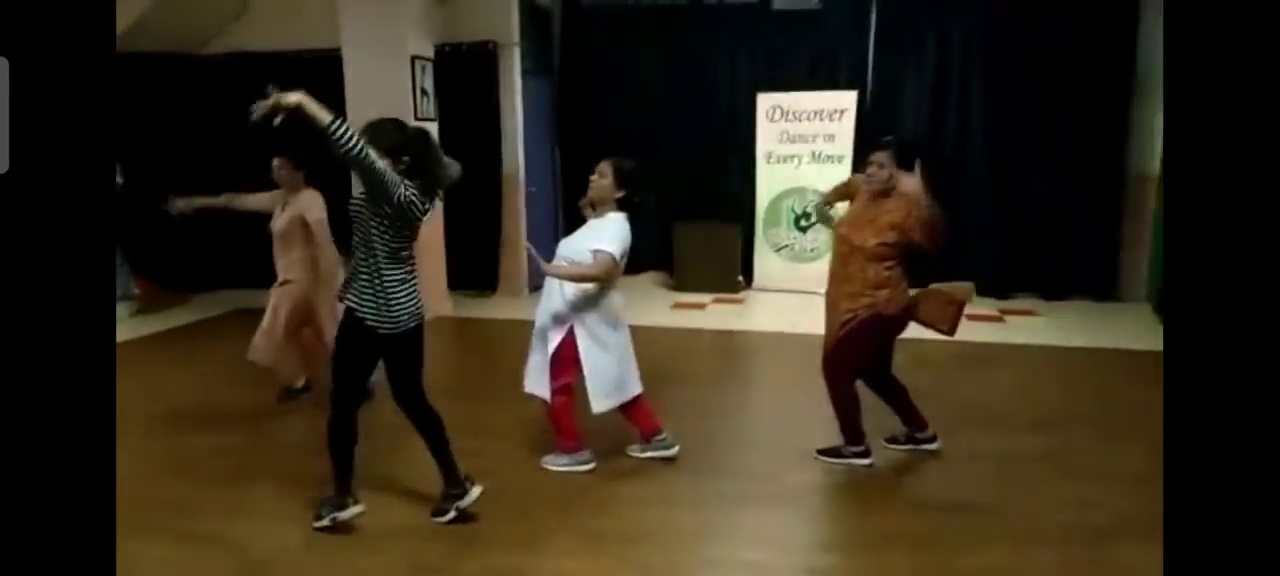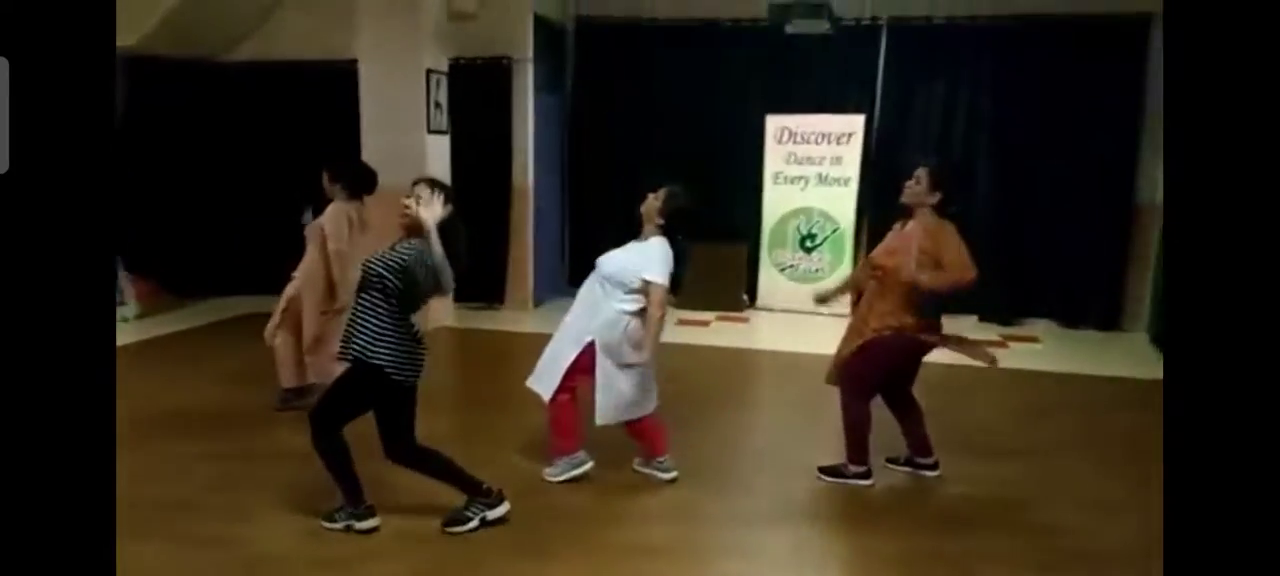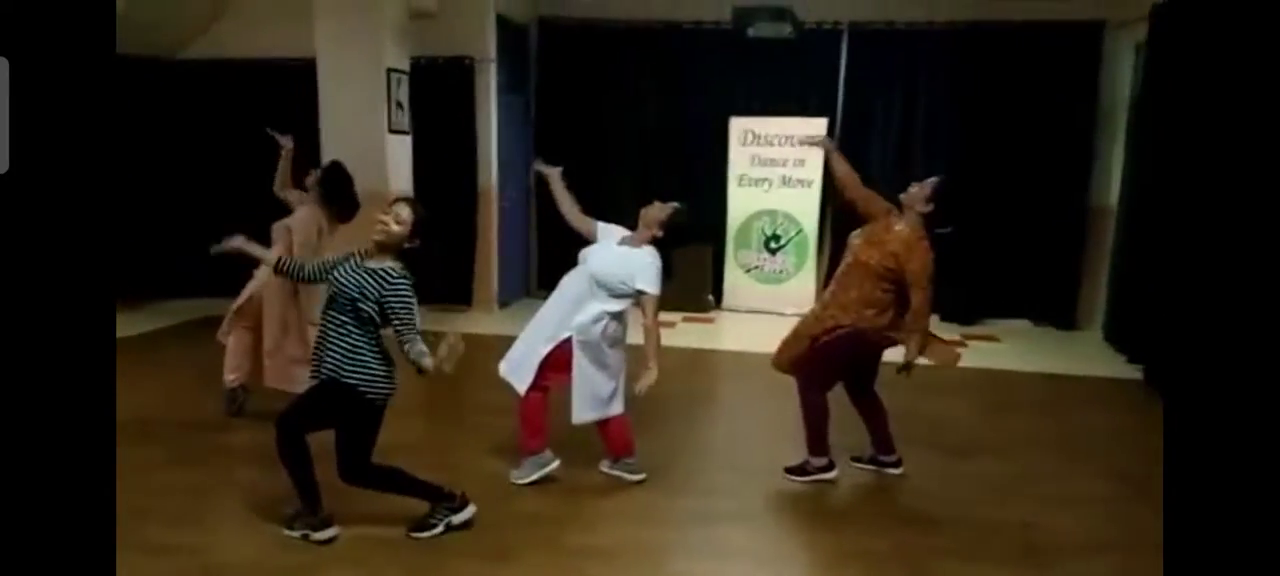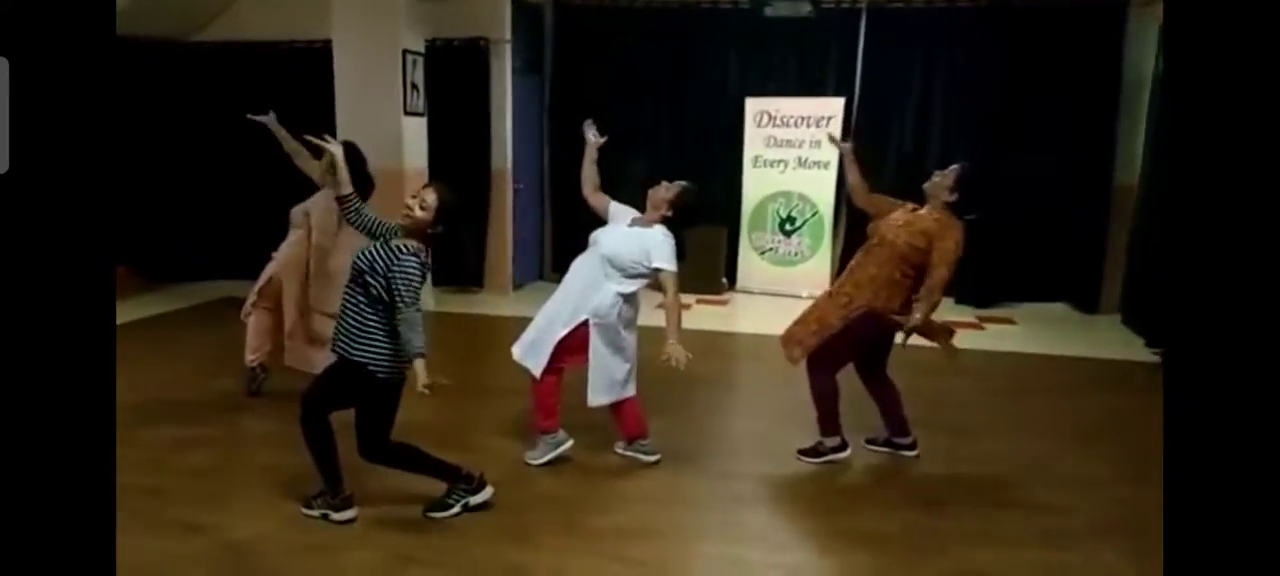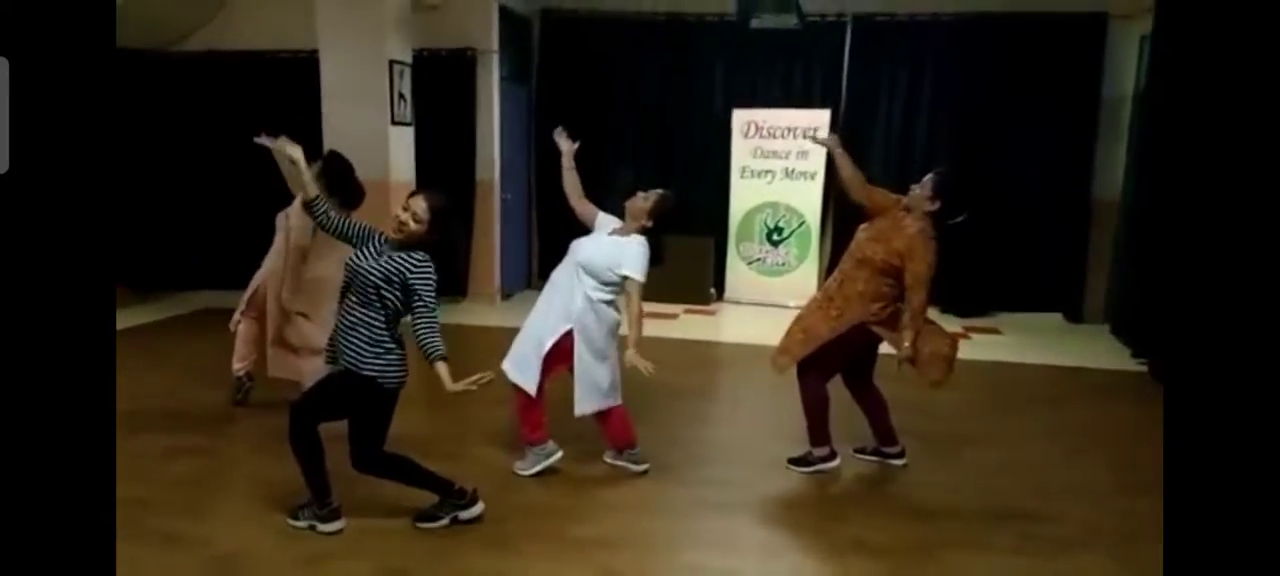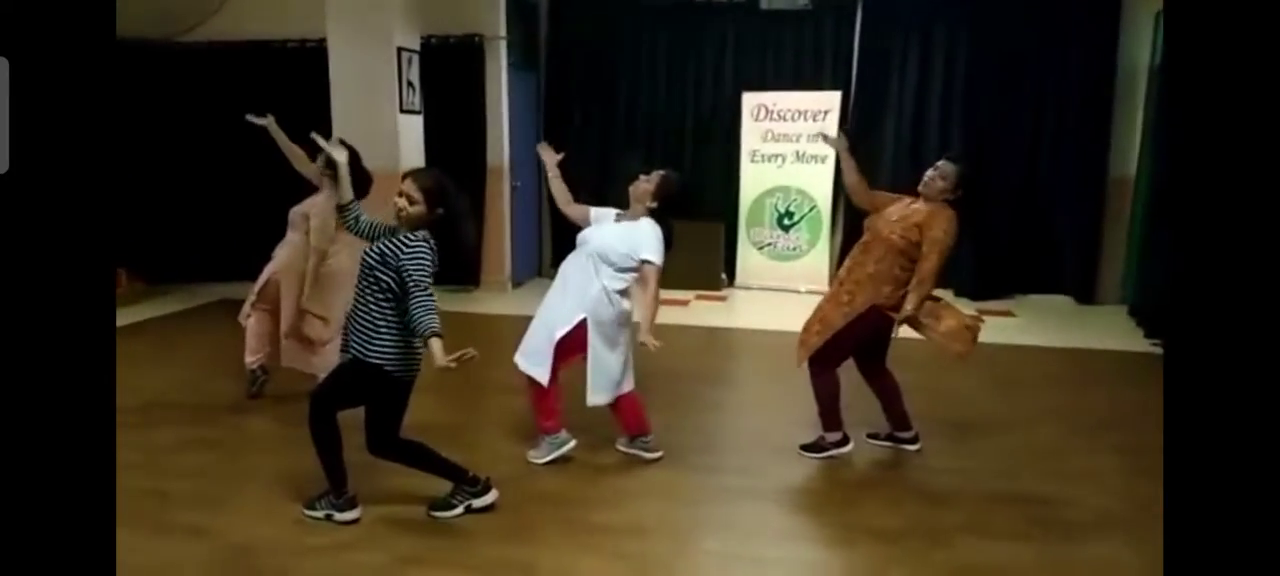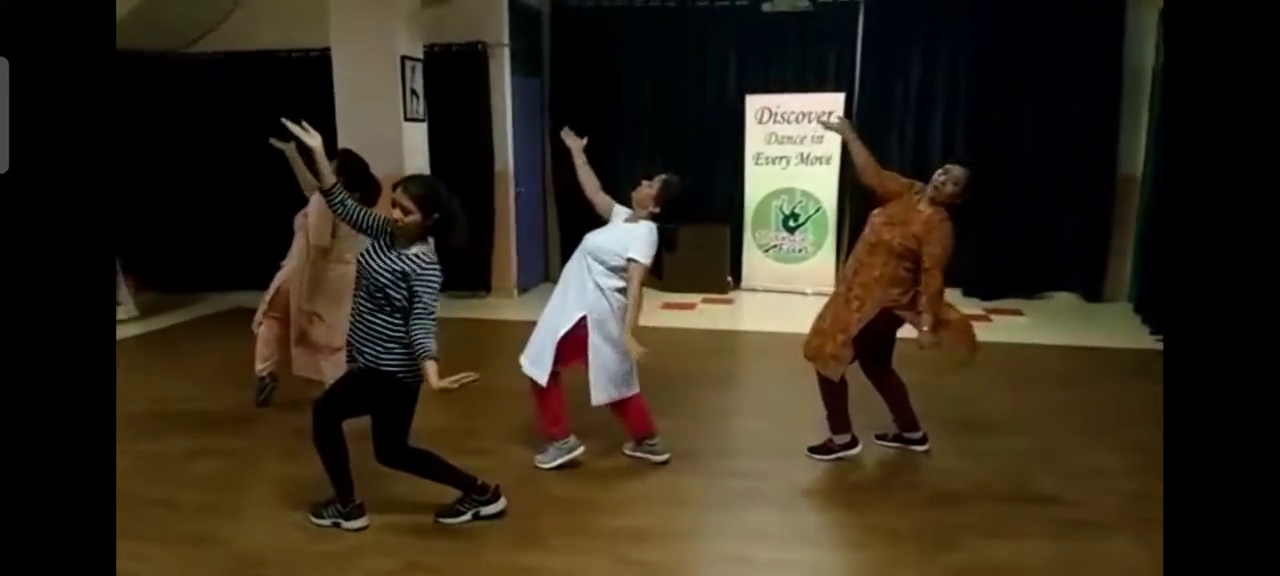
dt=0.5s
person 1, frame 1
left shoulder: (393, 192)
right shoulder: (416, 192)
left elbow: (356, 152)
right elbow: (450, 168)
left wrist: (305, 104)
left hip: (371, 313)
right hip: (402, 315)
left knee: (345, 401)
right knee: (412, 398)
left ankle: (342, 496)
right ankle: (456, 485)
person 1, frame 2
left shoulder: (420, 253)
right shoulder: (405, 248)
left elbow: (440, 285)
left wrist: (430, 233)
left hip: (383, 361)
right hip: (386, 360)
left knee: (323, 421)
right knee: (401, 447)
left ankle: (357, 507)
right ankle: (484, 497)
person 1, frame 3
left shoulder: (395, 281)
right shoulder: (355, 260)
left elbow: (409, 336)
right elbow: (305, 271)
left wrist: (428, 362)
right wrist: (250, 248)
left hip: (357, 381)
right hip: (345, 377)
left knee: (289, 426)
right knee: (356, 469)
left ankle: (314, 517)
right ankle: (448, 501)
person 1, frame 4
left shoulder: (407, 256)
right shoulder: (395, 237)
left elbow: (408, 312)
right elbow: (355, 214)
left wrist: (420, 369)
right wrist: (339, 161)
left hip: (371, 359)
right hip: (370, 357)
left knee: (313, 405)
right knee: (375, 445)
left ankle: (336, 497)
right ankle: (465, 481)
person 1, frame 5
left shoulder: (418, 265)
right shoulder: (375, 241)
left elbow: (425, 323)
right elbow: (326, 218)
left wrist: (447, 378)
right wrist: (299, 164)
left hip: (372, 371)
right hip: (360, 367)
left knee: (302, 415)
right knee: (368, 456)
left ankle: (323, 509)
right ankle: (457, 497)
person 1, frame 6
left shoulder: (418, 245)
right shoulder: (396, 233)
left elbow: (424, 299)
right elbow: (354, 221)
left wrist: (438, 353)
right wrist: (342, 166)
left hip: (382, 357)
right hip: (382, 355)
left knee: (321, 404)
right knee: (384, 441)
left ankle: (340, 498)
right ankle: (472, 484)
person 1, frame 7
left shoulder: (424, 263)
right shoulder: (386, 233)
left elbow: (422, 321)
right elbow: (342, 207)
left wrist: (433, 374)
right wrist: (318, 153)
left hip: (391, 367)
right hip: (376, 362)
left knee: (325, 413)
right knee: (392, 450)
left ankle: (346, 506)
right ankle: (479, 493)
person 2, frame 1
left shoulder: (903, 208)
right shoulder: (863, 189)
left elbow: (929, 238)
right elbow: (842, 189)
left wrist: (921, 199)
right wrist: (824, 206)
left hip: (876, 307)
right hip: (856, 305)
left knee: (836, 368)
right knee: (875, 372)
left ankle: (855, 447)
right ankle: (921, 432)
person 2, frame 2
left shoulder: (941, 233)
right shoulder: (901, 228)
left elbow: (966, 275)
right elbow: (871, 267)
left wrist: (924, 279)
right wrist: (838, 290)
left hip: (903, 331)
right hip: (886, 326)
left knee: (854, 388)
right knee: (896, 392)
left ankle: (857, 467)
right ankle: (923, 458)
person 2, frame 3
left shoulder: (914, 243)
right shoulder: (887, 219)
left elbow: (920, 297)
right elbow: (853, 187)
left wrist: (914, 345)
right wrist: (832, 152)
left hip: (859, 326)
right hip: (854, 322)
left knee: (810, 381)
right knee: (860, 388)
left ankle: (819, 462)
right ankle: (886, 456)
person 2, frame 4
left shoulder: (946, 228)
right shoulder: (905, 211)
left elbow: (940, 273)
right elbow: (863, 198)
left wrist: (921, 313)
right wrist: (847, 157)
left hip: (873, 310)
right hip: (864, 304)
left knee: (819, 364)
right knee: (872, 372)
left ankle: (833, 442)
right ankle: (901, 438)
person 2, frame 5
left shoulder: (919, 240)
right shoulder: (895, 211)
left elbow: (917, 293)
right elbow: (860, 189)
left wrist: (908, 341)
right wrist: (836, 150)
left hip: (861, 320)
right hip: (849, 313)
left knee: (810, 372)
right knee: (859, 381)
left ankle: (822, 452)
right ankle: (889, 447)
person 2, frame 6
left shoulder: (941, 218)
right shoulder: (903, 203)
left elbow: (929, 263)
right elbow: (862, 196)
left wrist: (911, 304)
right wrist: (843, 153)
left hip: (874, 304)
right hip: (860, 298)
left knee: (820, 359)
right knee: (872, 366)
left ankle: (835, 437)
right ankle: (904, 433)
person 2, frame 7
left shoulder: (937, 224)
right shoulder: (909, 194)
left elbow: (932, 277)
right elbow: (872, 174)
left wrist: (927, 324)
right wrist: (848, 134)
left hip: (880, 305)
right hip: (864, 298)
left knee: (827, 359)
right knee: (877, 367)
left ankle: (842, 439)
right ankle: (911, 433)
person 3, frame 1
left shoulder: (615, 226)
right shoulder: (601, 220)
left elbow: (600, 271)
left wrist: (551, 269)
right wrist: (586, 206)
left hip: (580, 318)
right hip: (571, 315)
left knee: (554, 383)
right knee: (614, 381)
left ankle: (573, 451)
right ankle: (656, 438)
person 3, frame 2
left shoulder: (657, 253)
right shoulder: (644, 244)
left elbow: (657, 305)
left wrist: (648, 350)
left hip: (606, 334)
right hip: (600, 328)
left knee: (558, 385)
right knee: (629, 397)
left ankle: (569, 454)
right ankle: (657, 458)
person 3, frame 3
left shoulder: (647, 261)
right shoulder: (615, 235)
left elbow: (650, 317)
right elbow: (576, 218)
left wrist: (652, 365)
right wrist: (554, 180)
left hip: (582, 333)
right hip: (568, 321)
left knee: (531, 382)
right knee: (602, 396)
left ankle: (537, 455)
right ankle: (623, 459)
person 3, frame 4
left shoulder: (659, 240)
right shoulder: (625, 216)
left elbow: (671, 292)
right elbow: (591, 194)
left wrist: (672, 340)
right wrist: (592, 149)
left hip: (596, 315)
right hip: (579, 306)
left knee: (542, 363)
right knee: (615, 377)
left ankle: (550, 435)
right ankle: (638, 440)
person 3, frame 5
left shoulder: (635, 248)
right shoulder: (609, 227)
left elbow: (634, 300)
right elbow: (577, 201)
left wrist: (632, 348)
right wrist: (567, 156)
left hip: (578, 324)
right hip: (564, 317)
left knee: (526, 375)
right knee: (600, 388)
left ankle: (539, 446)
right ankle: (627, 450)
person 3, frame 6
left shoulder: (649, 232)
right shoulder: (609, 217)
left elbow: (650, 284)
right elbow: (567, 207)
left wrist: (646, 328)
right wrist: (550, 166)
left hip: (590, 314)
right hip: (571, 304)
left knee: (538, 364)
right knee: (611, 377)
left ankle: (554, 436)
right ankle: (641, 438)
person 3, frame 7
left shoulder: (644, 232)
right shoulder: (622, 218)
left elbow: (635, 284)
right elbow: (593, 192)
left wrist: (629, 333)
right wrist: (577, 152)
left hip: (589, 314)
right hip: (580, 308)
left knee: (543, 368)
right knee: (615, 380)
left ankle: (561, 441)
right ankle: (647, 441)
person 4, frame 1
left shoulder: (309, 198)
right shoulder: (279, 198)
left elbow: (320, 226)
right elbow: (238, 201)
right wrist: (195, 202)
left hip: (308, 277)
right hip: (292, 277)
person 4, frame 2
left shoulder: (337, 211)
right shoulder: (356, 210)
left elbow: (338, 253)
left wrist: (341, 296)
right wrist: (315, 228)
left hip: (316, 282)
right hip: (346, 285)
left knee: (287, 329)
right knee: (336, 340)
left ankle: (294, 390)
person 4, frame 3
left shoulder: (307, 216)
right shoulder: (317, 210)
right elbow: (281, 189)
left wrist: (305, 309)
right wrist: (286, 153)
left hip: (277, 285)
left knee: (242, 327)
right knee: (300, 346)
left ankle: (235, 388)
person 4, frame 4
left shoulder: (325, 201)
left elbow: (321, 247)
right elbow: (301, 158)
left wrist: (315, 292)
right wrist: (274, 126)
left hip: (297, 266)
right hip: (335, 272)
left knee: (262, 307)
right knee: (324, 325)
left ankle: (255, 367)
person 4, frame 5
left shoulder: (306, 204)
right shoulder: (336, 206)
left elbow: (297, 250)
left wrist: (288, 292)
left hip: (286, 278)
right hip: (324, 282)
left knee: (250, 317)
right knee: (313, 336)
left ankle: (242, 376)
person 4, frame 6
left shoulder: (322, 203)
right shoulder: (336, 192)
left elbow: (318, 252)
right elbow: (301, 162)
left wrist: (308, 294)
right wrist: (272, 129)
left hip: (296, 271)
left knee: (262, 309)
right knee: (325, 328)
left ankle: (256, 368)
person 4, frame 7
left shoulder: (322, 204)
left elbow: (317, 252)
right elbow: (311, 188)
left wrist: (307, 295)
right wrist: (291, 154)
left hip: (313, 280)
right hip: (342, 281)
left knee: (272, 318)
right knee: (332, 336)
left ankle: (265, 376)
